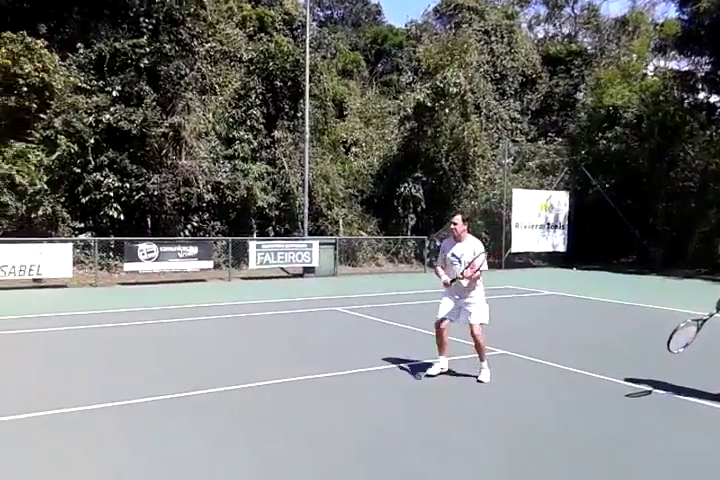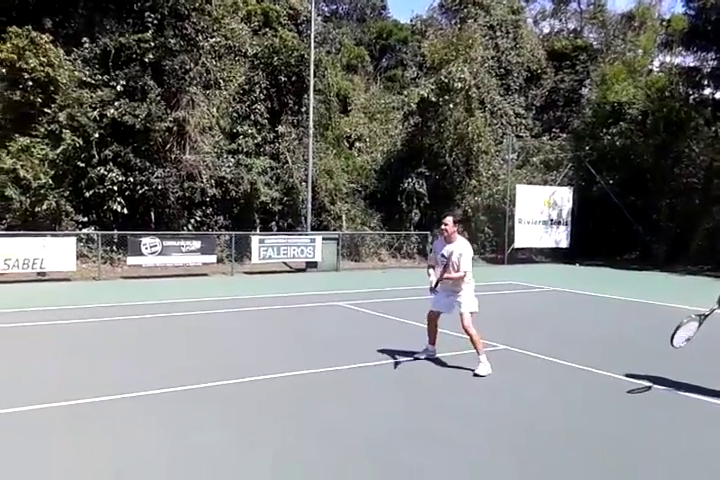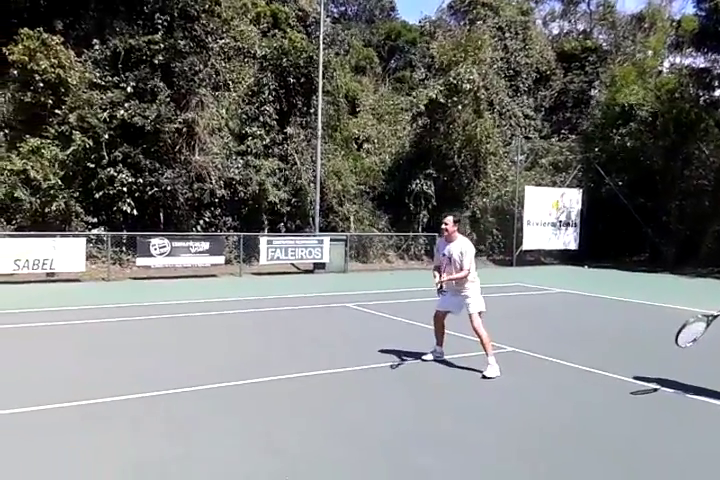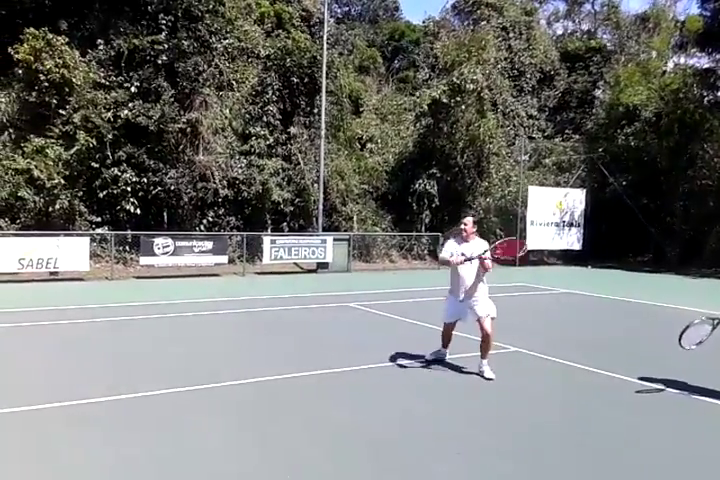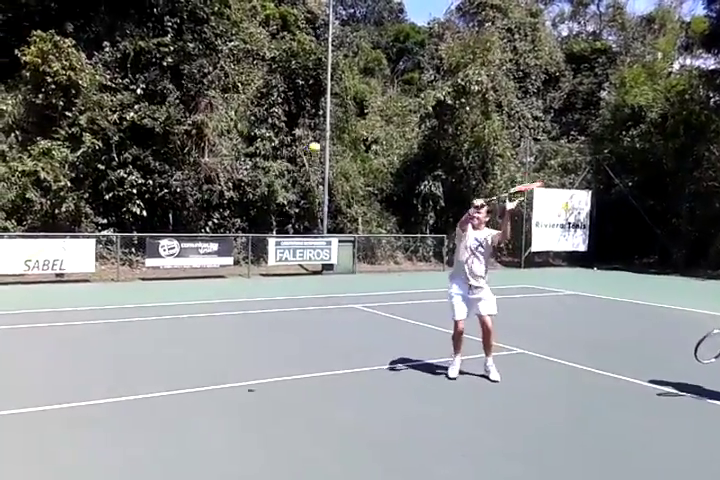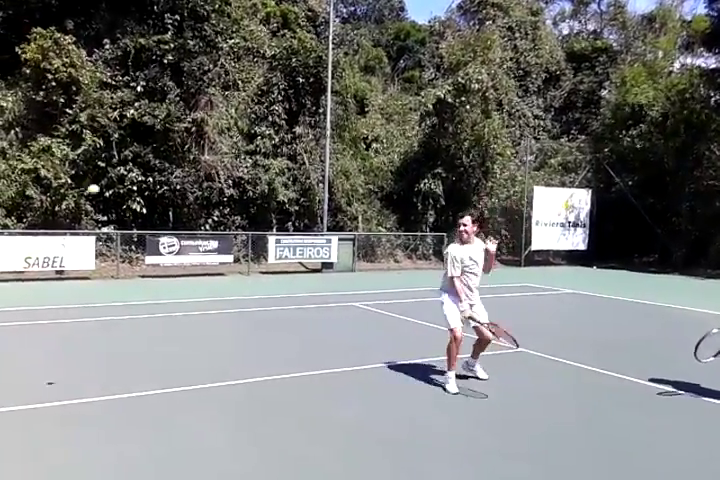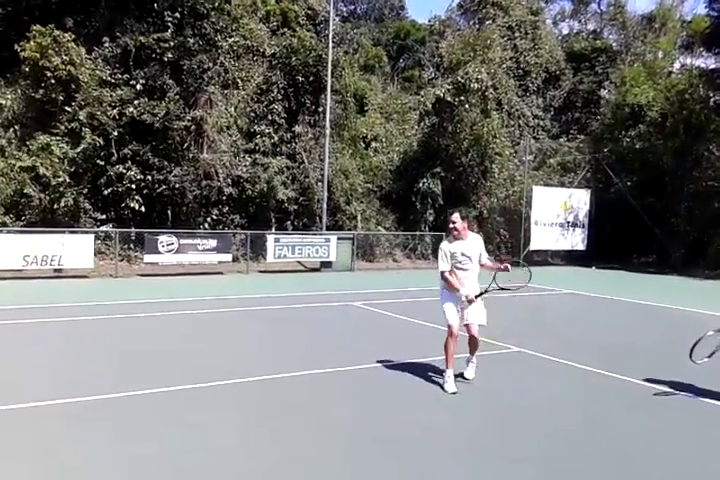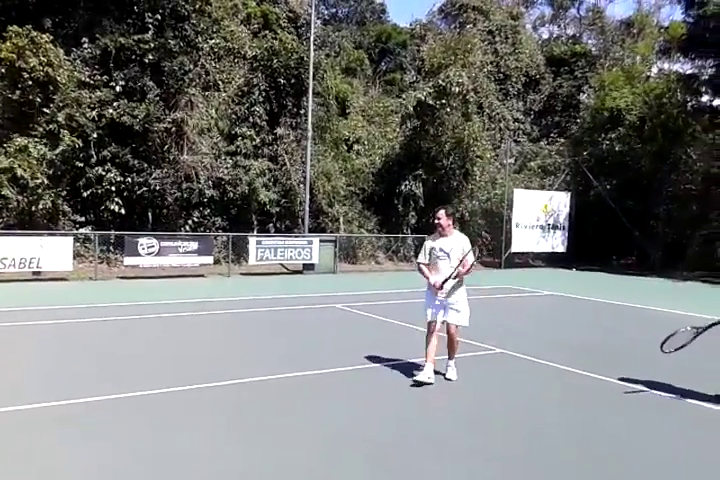
dt=0.3s
person 1, frame 1
left shoulder: (476, 245)
right shoulder: (446, 244)
left elbow: (478, 273)
right elbow: (438, 266)
left wrist: (470, 275)
right wrist: (442, 277)
left hip: (472, 295)
right hip: (451, 293)
left knee: (476, 333)
right knee: (440, 325)
left ankle: (484, 367)
right ankle: (442, 362)
person 1, frame 2
left shoulder: (464, 247)
right shoulder: (437, 243)
left elbow: (462, 274)
right elbow: (431, 265)
left wrist: (446, 276)
right wrist: (432, 277)
left hip: (463, 289)
right hip: (444, 289)
left knee: (467, 325)
right knee: (431, 317)
left ankle: (483, 362)
right ankle: (430, 349)
person 1, frame 3
left shoulder: (465, 246)
right shoulder: (440, 243)
left elbow: (465, 273)
right elbow: (437, 266)
left wrist: (448, 278)
right wrist: (437, 278)
left hip: (469, 289)
right hip: (450, 289)
left knee: (477, 325)
right knee: (438, 317)
left ankle: (492, 364)
right ankle: (438, 351)
person 1, frame 4
left shoulder: (482, 245)
right shoulder: (452, 243)
left elbow: (487, 268)
right elbow: (442, 258)
left wrist: (485, 261)
right wrist: (452, 260)
left hip: (478, 295)
right hip: (456, 294)
left knee: (487, 331)
right knee: (447, 328)
left ankle: (483, 364)
right ankle: (442, 351)
person 1, frame 5
left shoulder: (490, 234)
right shoulder: (464, 230)
left elbow: (505, 236)
right elbow: (462, 223)
left wrist: (507, 213)
right wrist: (472, 210)
left hip: (480, 286)
right hip: (459, 285)
left knee: (487, 326)
right knee: (459, 327)
left ankle: (489, 364)
right ankle: (456, 358)
person 1, frame 6
left shoulder: (479, 245)
right shoulder: (453, 250)
left elbow: (486, 270)
right elbow: (454, 280)
left wrist: (490, 252)
right wrist: (462, 305)
left hip: (472, 298)
right hip: (452, 297)
left knee: (486, 337)
right knee: (456, 335)
left ankle: (472, 363)
right ankle: (450, 376)
person 1, frame 7
left shoulder: (477, 240)
right shoulder: (446, 246)
left elbow: (483, 262)
right elbow: (445, 274)
left wrist: (499, 267)
right wrist: (462, 292)
left hip: (472, 294)
right hip: (452, 294)
left knee: (474, 334)
right knee: (453, 331)
left ankle: (471, 360)
right ankle: (449, 375)
person 1, frame 8
left shoulder: (462, 240)
right shoulder: (430, 241)
left elbow: (469, 265)
right elbow: (422, 264)
left wrist: (463, 271)
right wrist: (431, 278)
left hip: (455, 293)
right hip: (434, 292)
left knee: (452, 331)
right knee: (432, 328)
left ankle: (451, 364)
right ankle: (428, 371)
